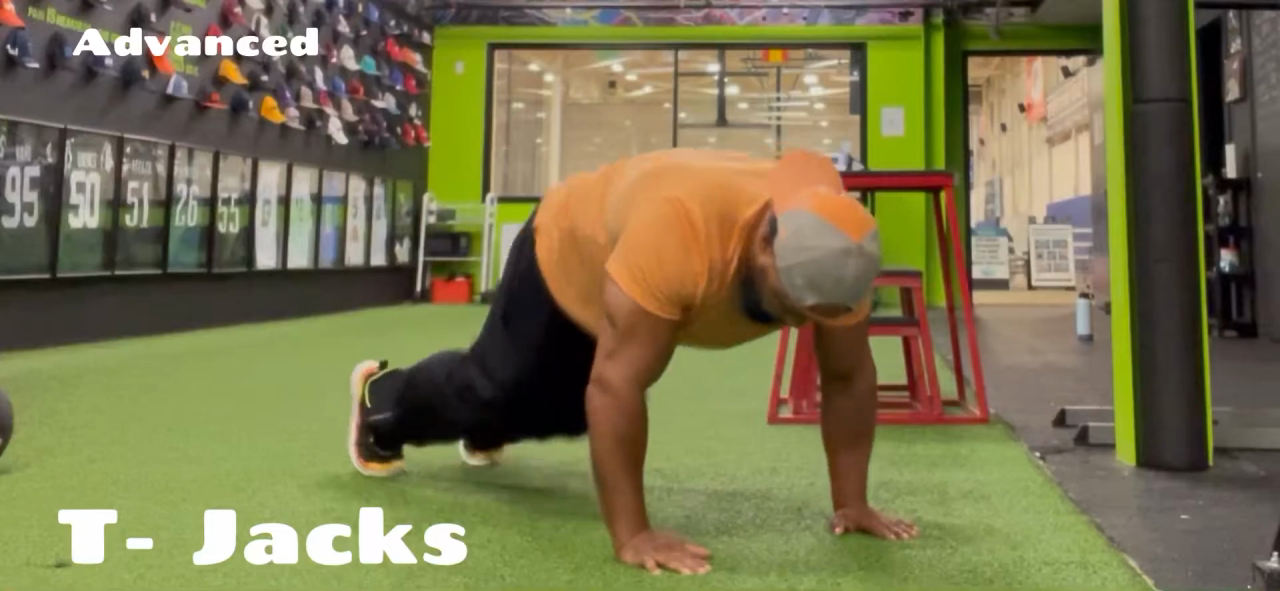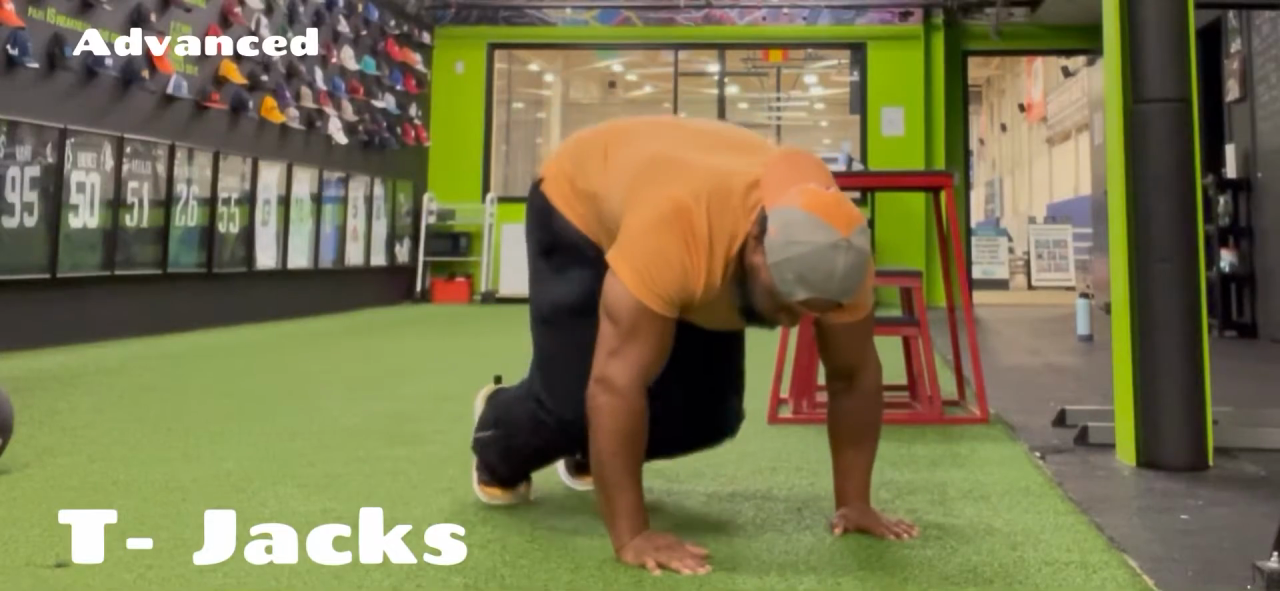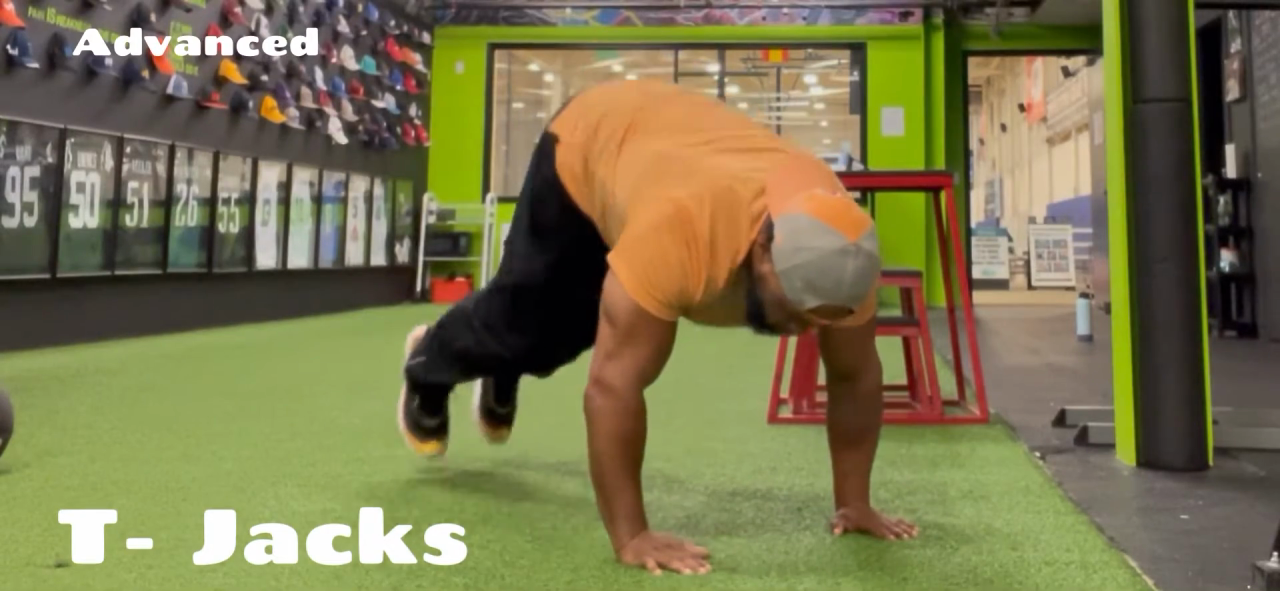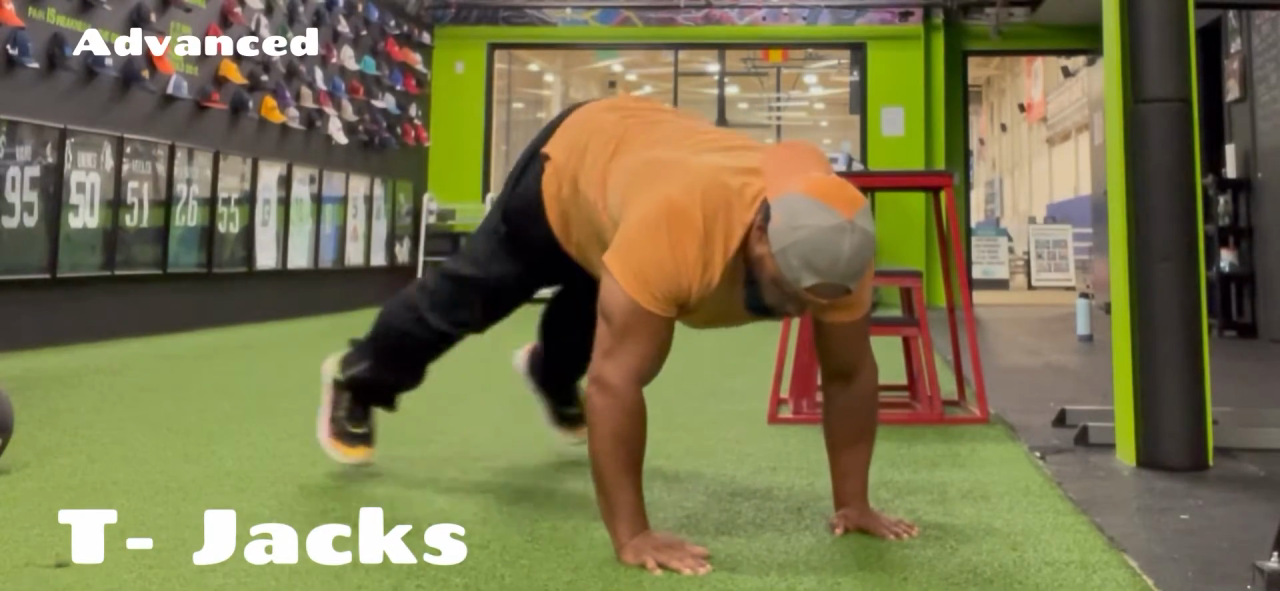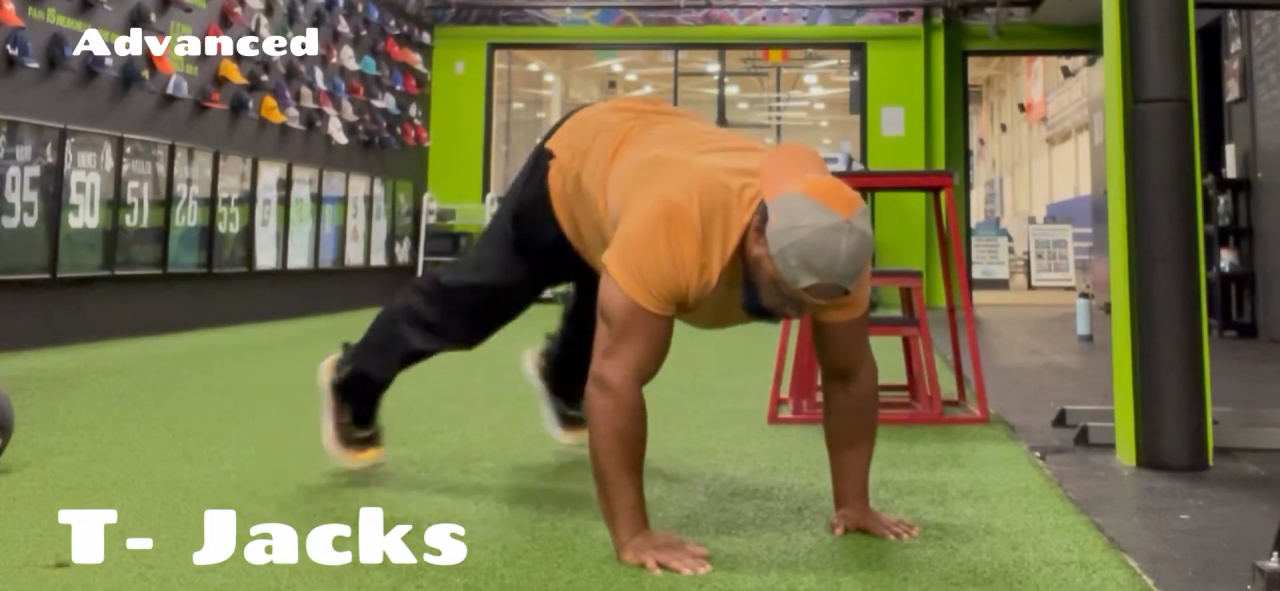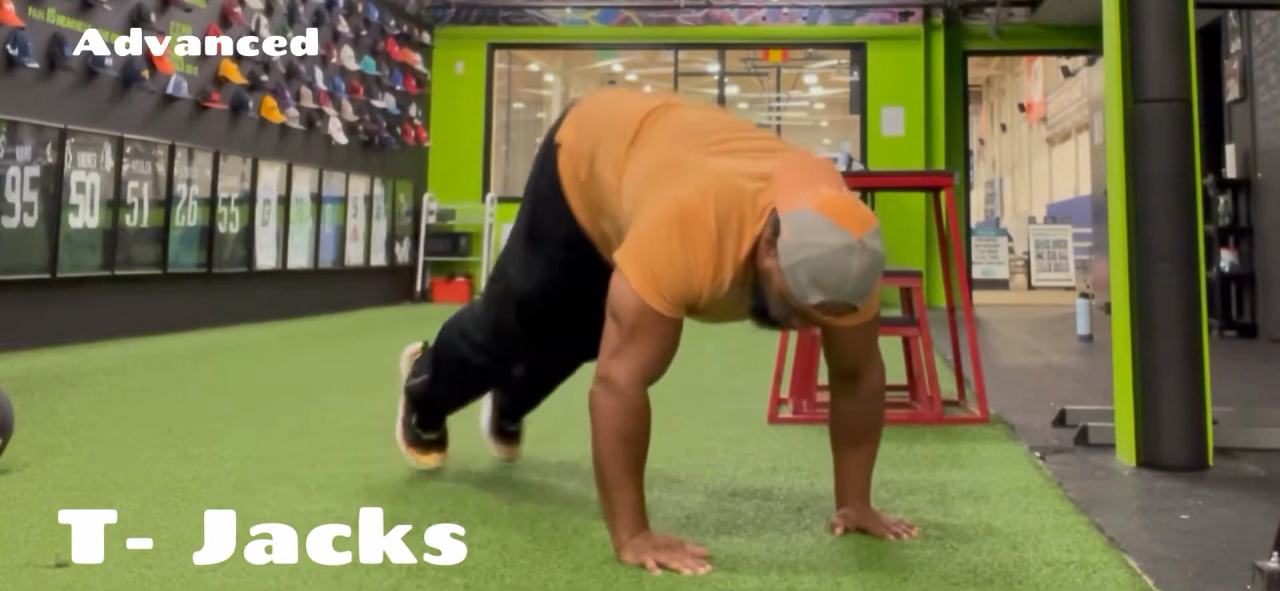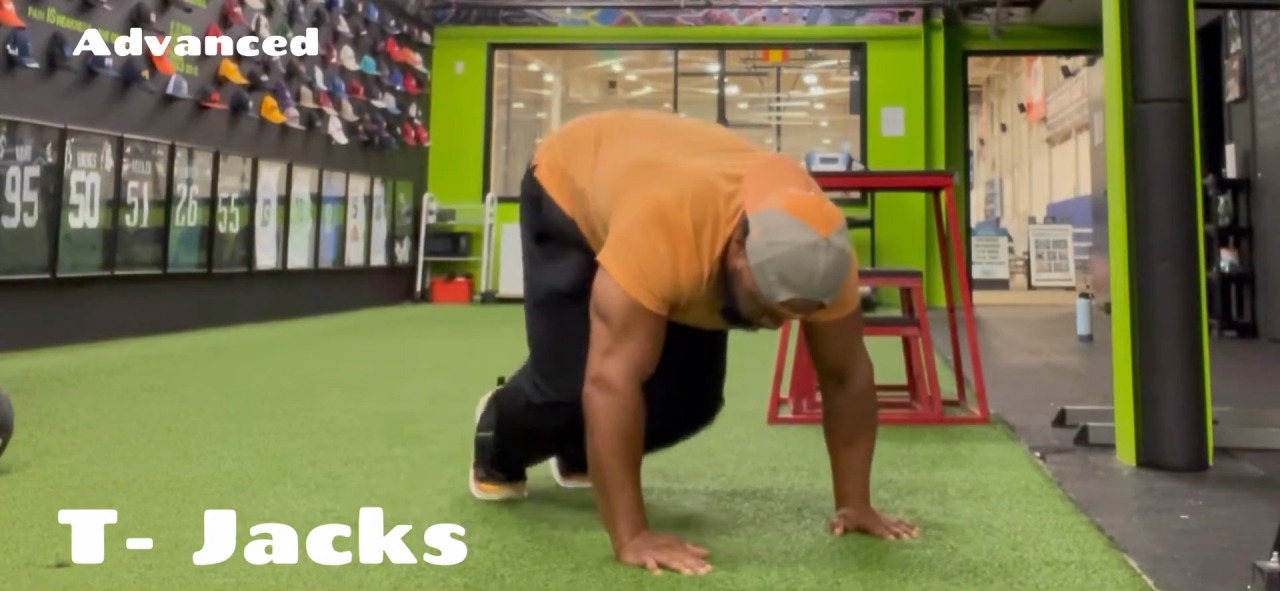
dt=0.5s
person 1, frame 1
left shoulder: (828, 255)
right shoulder: (679, 234)
left elbow: (849, 376)
right elbow: (613, 385)
left wrist: (853, 505)
right wrist: (631, 536)
right hip: (573, 244)
left knee: (558, 412)
right knee: (495, 390)
left ankle: (493, 421)
right ankle: (382, 397)
person 1, frame 2
left shoulder: (830, 248)
right shoulder: (676, 231)
left elbow: (854, 376)
right elbow: (614, 383)
left wrist: (854, 504)
right wrist: (631, 538)
left knee: (708, 416)
right knee: (574, 399)
left ankle: (586, 444)
right ankle: (499, 441)
person 1, frame 3
left shoulder: (835, 248)
right shoulder: (680, 231)
left elbow: (855, 375)
right elbow: (613, 384)
left wrist: (854, 504)
right wrist: (631, 537)
left knee: (581, 320)
right knee: (517, 321)
left ankle: (501, 375)
right ankle: (428, 366)
person 1, frame 4
left shoulder: (832, 244)
right shoulder: (676, 226)
left elbow: (848, 372)
right elbow: (611, 380)
left wrist: (853, 501)
right wrist: (632, 536)
right hip: (577, 168)
left knee: (594, 303)
right knee: (470, 297)
left ankle: (552, 376)
right ankle: (360, 381)
person 1, frame 5
left shoulder: (828, 245)
right shoulder: (674, 226)
left elbow: (850, 372)
right elbow: (613, 378)
left wrist: (854, 502)
right wrist: (631, 535)
right hip: (581, 169)
right knee: (468, 300)
left ankle: (562, 384)
right ankle: (353, 379)
person 1, frame 6
left shoulder: (833, 250)
right shoulder: (689, 230)
left elbow: (857, 375)
right elbow: (621, 382)
left wrist: (855, 503)
right wrist: (630, 537)
left knee: (575, 336)
right knee: (515, 327)
left ankle: (508, 399)
right ankle: (426, 385)
person 1, frame 7
left shoulder: (813, 251)
right shoulder: (660, 230)
left elbow: (845, 375)
right elbow: (609, 380)
left wrist: (854, 504)
right wrist: (631, 538)
right hip: (573, 181)
left knee: (689, 402)
right knee: (568, 380)
left ankle: (575, 446)
right ankle: (499, 437)
